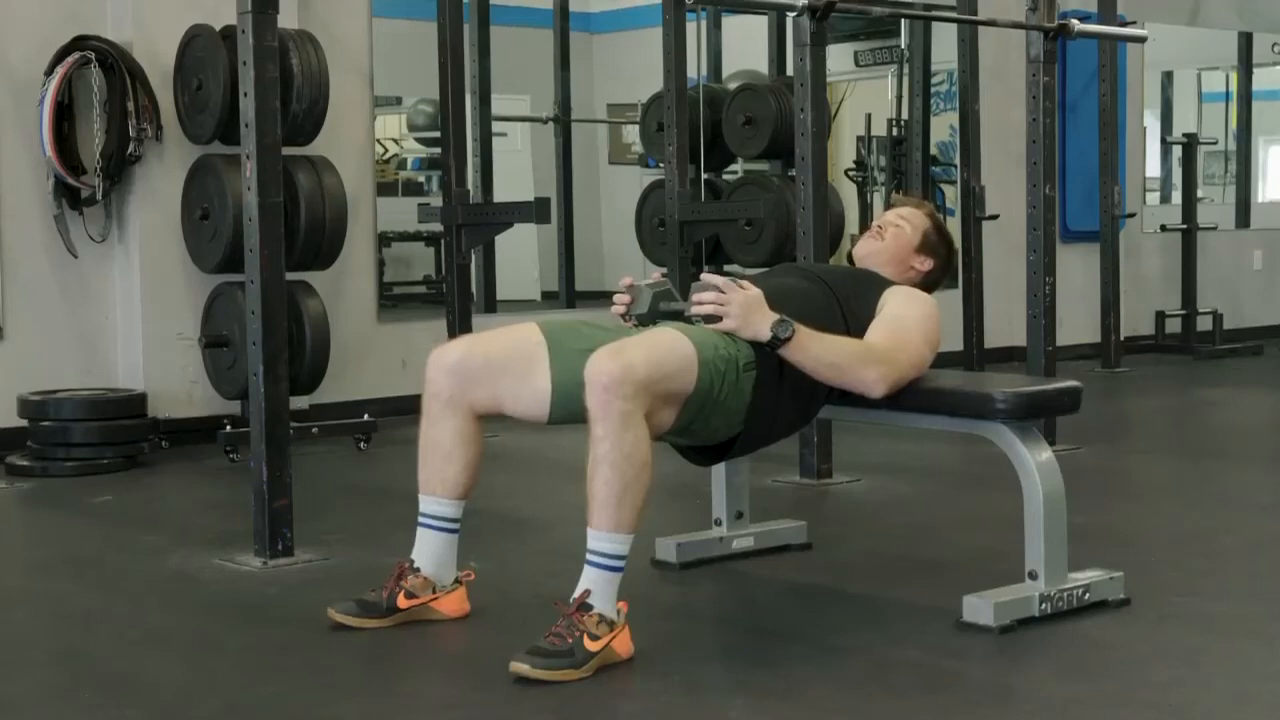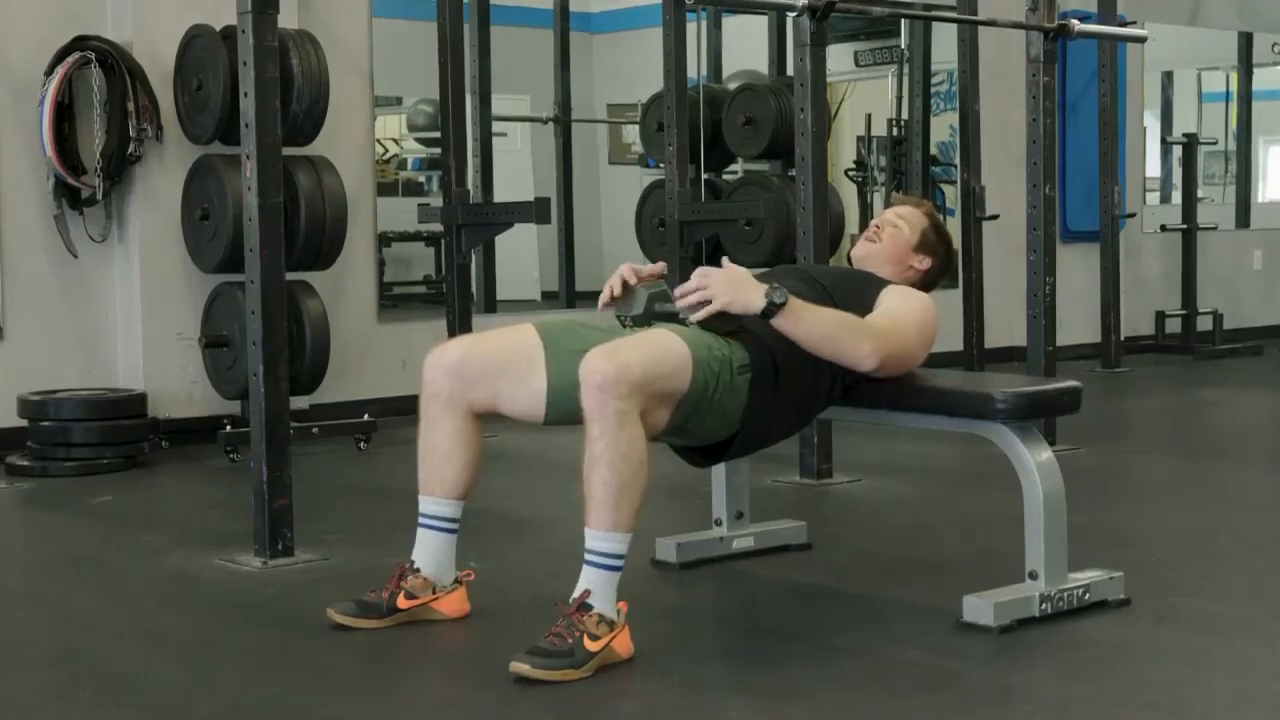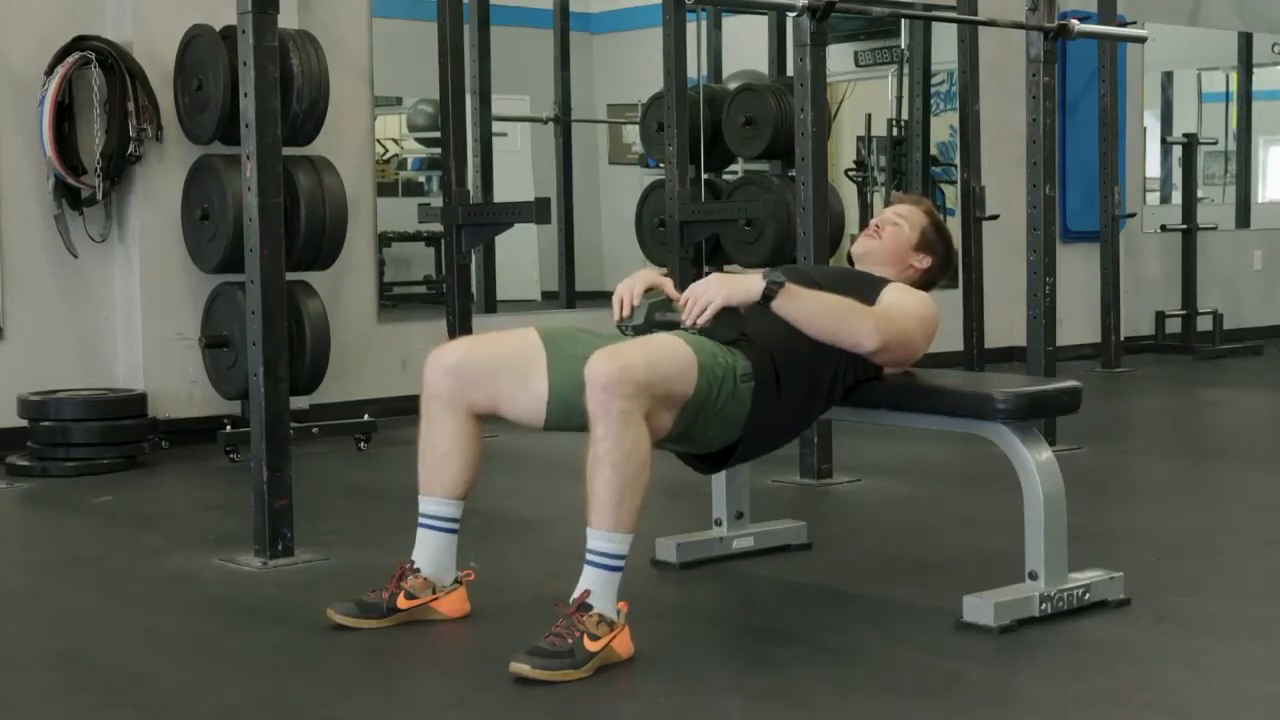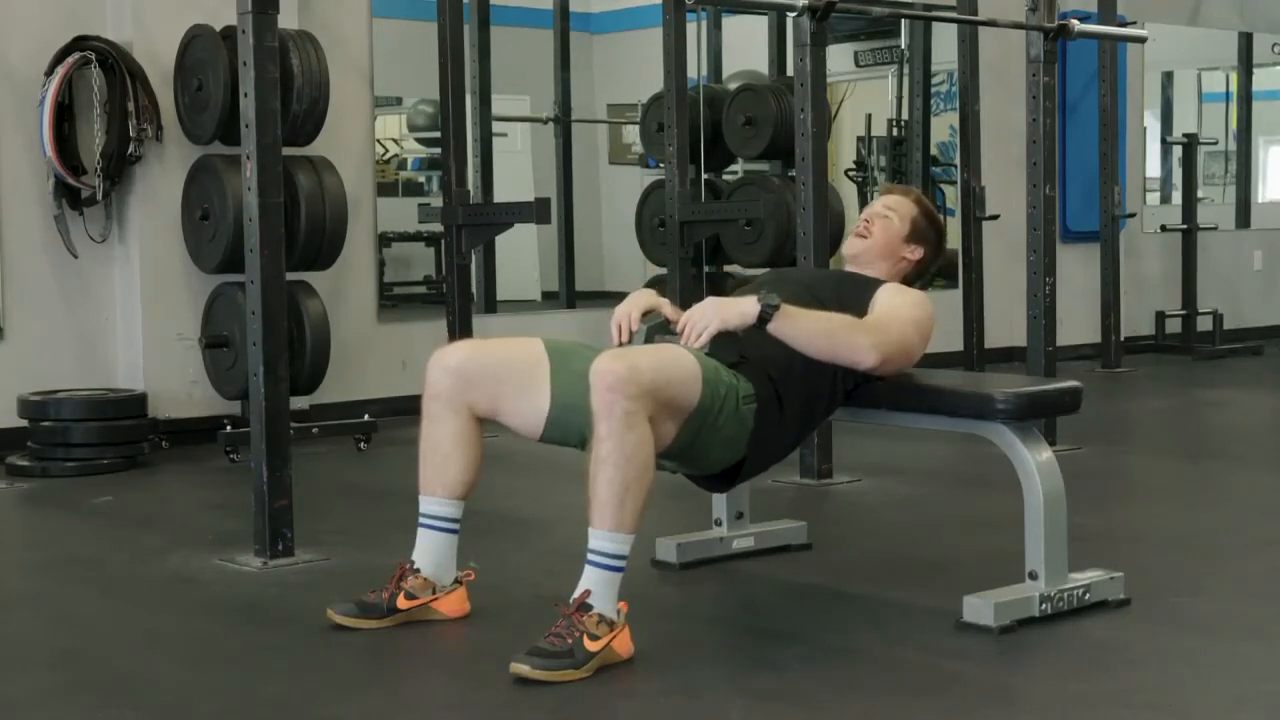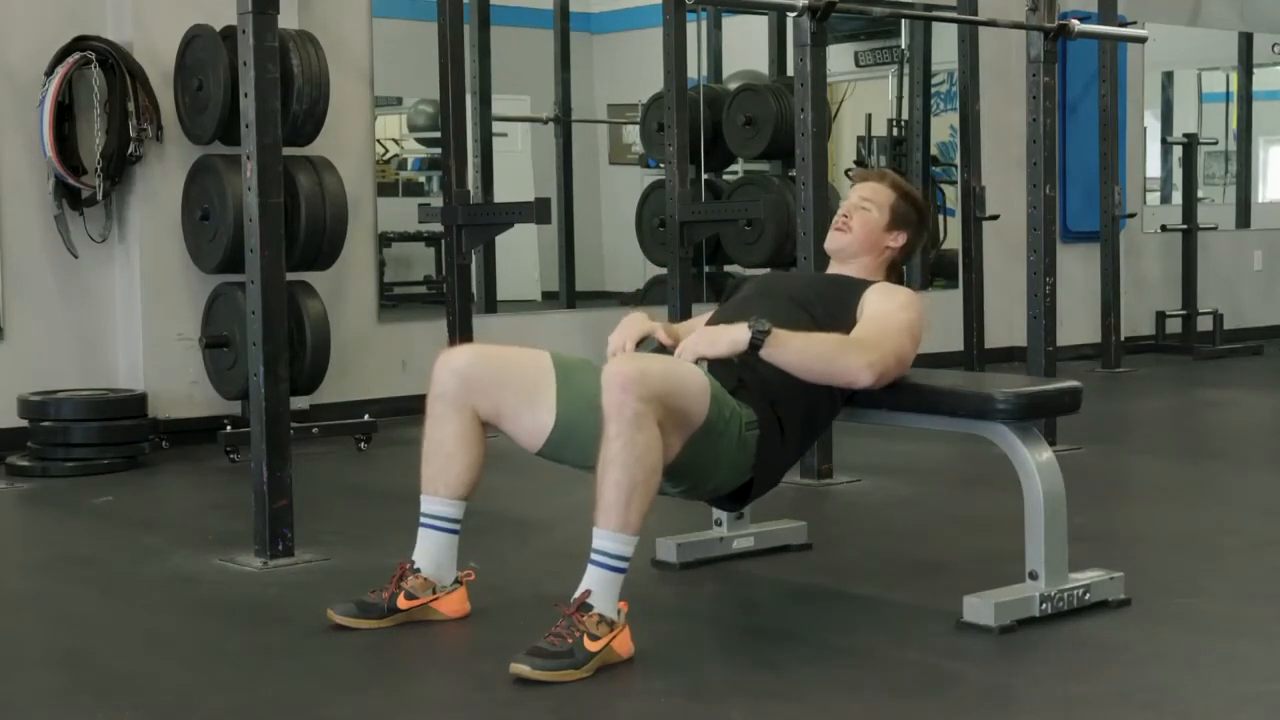
dt=1s
person 1, frame 1
left shoulder: (906, 301)
right shoulder: (805, 275)
left elbow: (877, 373)
left wrist: (771, 325)
left hip: (738, 363)
right hip: (664, 339)
left knee: (614, 377)
right knee: (453, 366)
left ankle: (598, 614)
right ankle: (431, 576)
person 1, frame 2
left shoulder: (905, 303)
right shoulder: (811, 274)
left elbow: (871, 351)
left wrist: (763, 298)
right wrist: (650, 288)
left hip: (734, 365)
right hip: (667, 341)
left knee: (608, 376)
right knee: (451, 366)
left ankle: (597, 613)
right ankle: (431, 577)
person 1, frame 3
left shoulder: (908, 304)
right shoulder: (811, 280)
left elbow: (872, 335)
left wrist: (762, 285)
right wrist: (658, 282)
left hip: (737, 375)
right hip: (666, 353)
left knee: (613, 377)
right knee: (452, 367)
left ankle: (597, 614)
right ankle: (431, 577)
person 1, frame 4
left shoulder: (902, 301)
right shoulder: (795, 277)
left elbow: (870, 349)
left wrist: (758, 308)
right wrist: (658, 302)
left hip: (734, 398)
right hip: (657, 379)
left knee: (618, 377)
right knee: (454, 368)
left ankle: (598, 615)
right ankle: (432, 577)
person 1, frame 5
left shoulder: (890, 301)
right shoulder: (778, 281)
left elbow: (864, 365)
left wrist: (749, 335)
right wrist: (650, 324)
left hip: (732, 424)
right hip: (652, 397)
left knee: (628, 381)
right knee: (461, 370)
left ankle: (599, 614)
right ankle: (432, 578)
